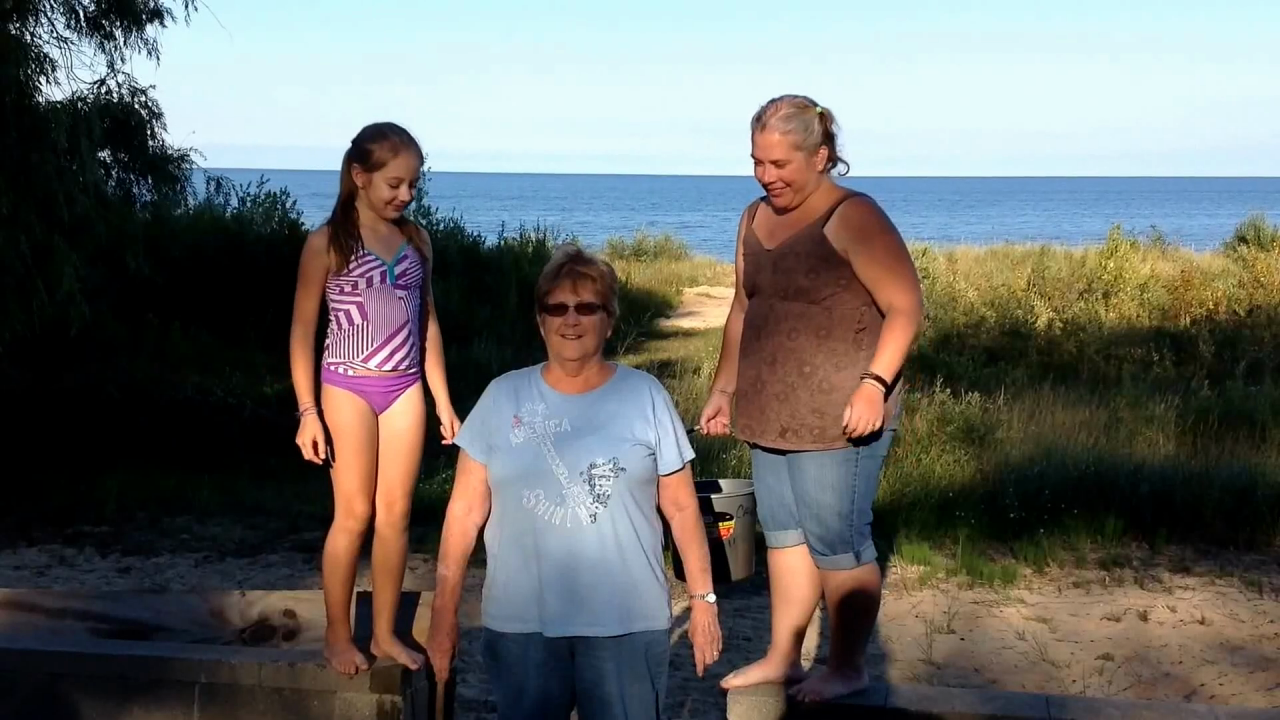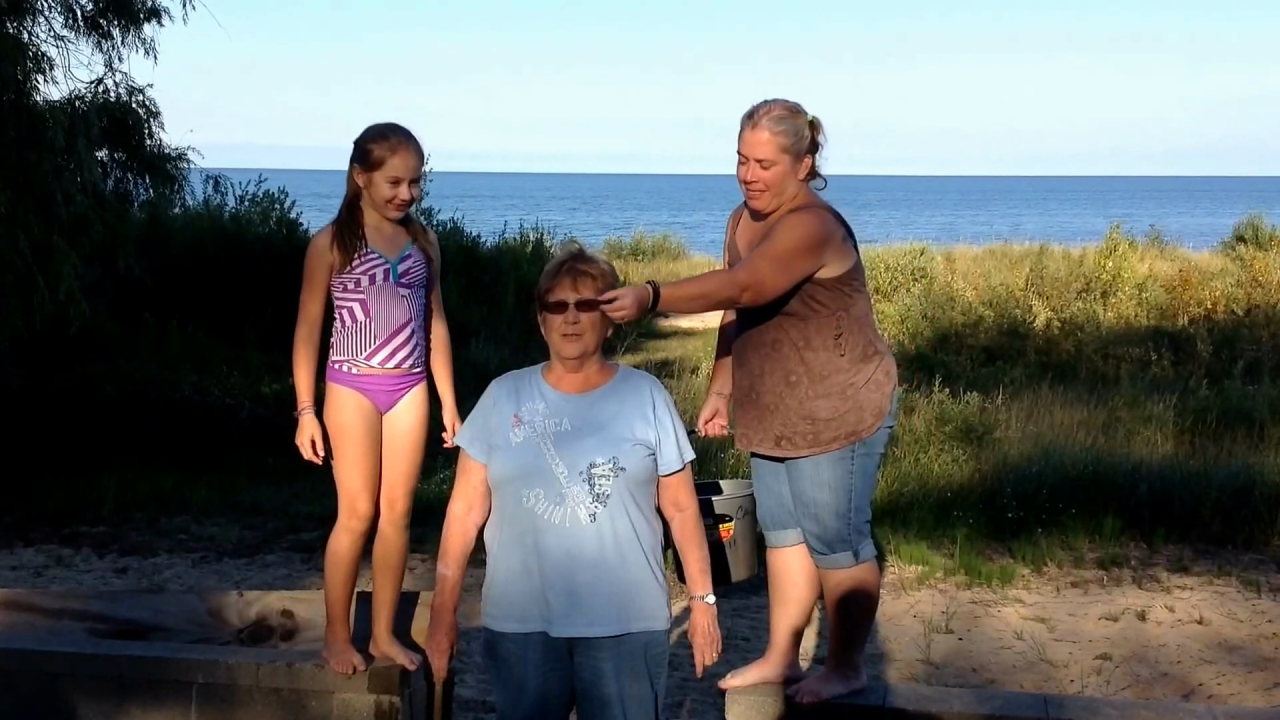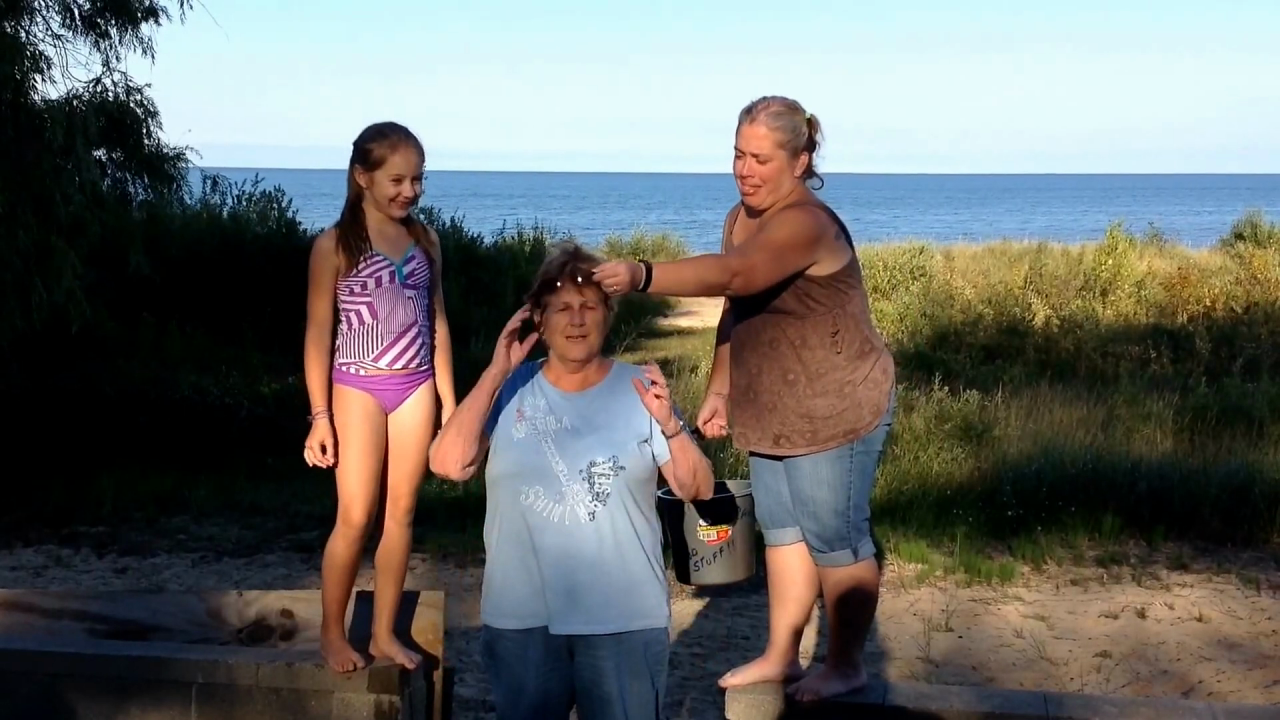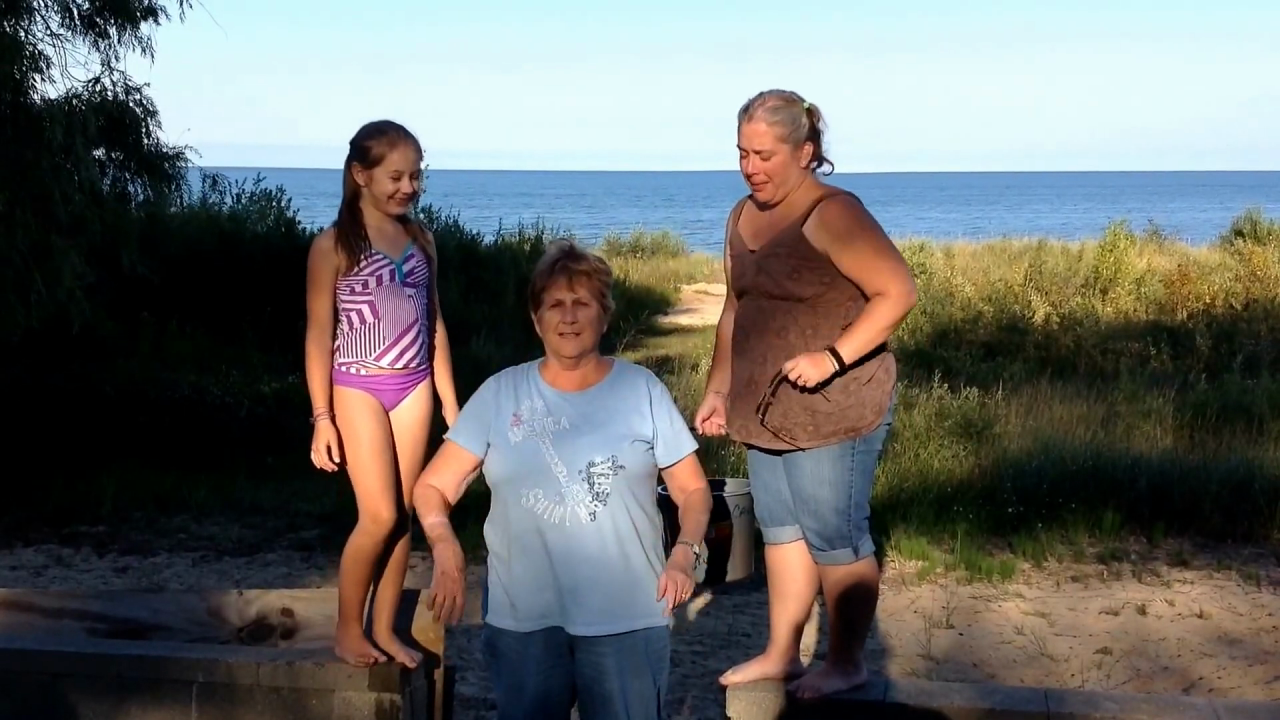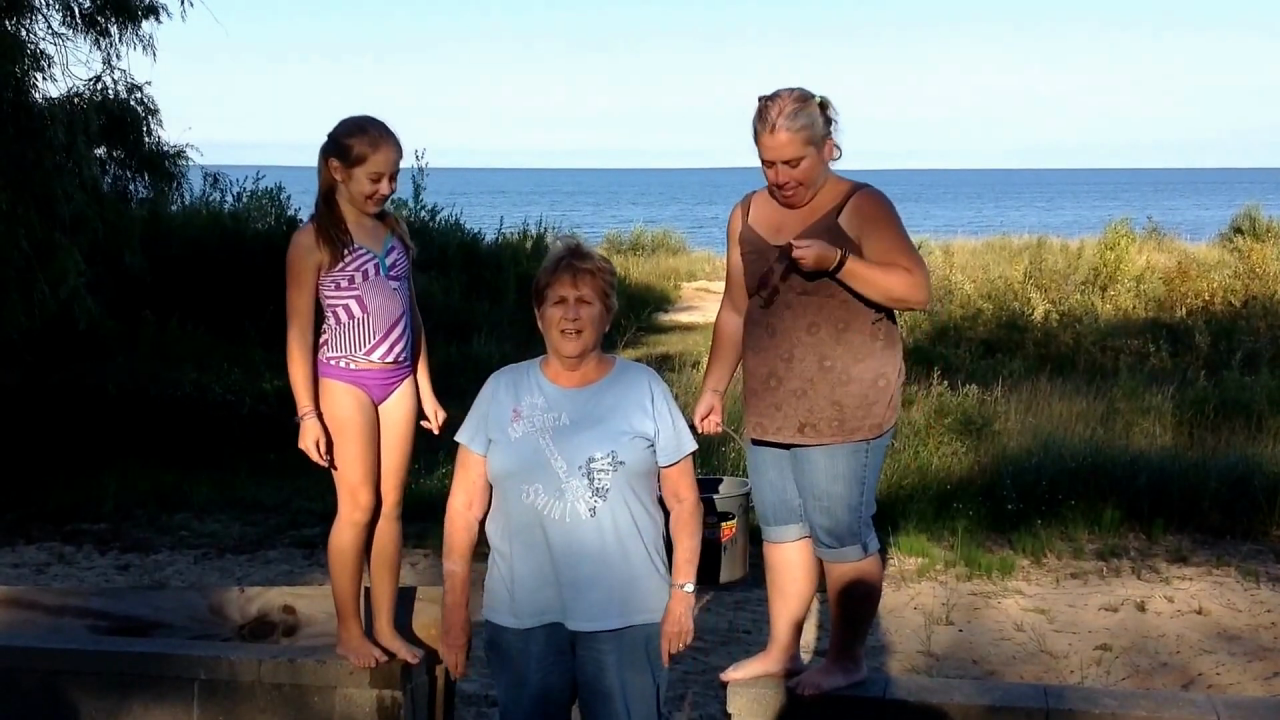
dt=1s
person 1, frame 1
left shoulder: (854, 217)
right shoulder: (755, 218)
left elbow: (904, 307)
left wrist: (875, 383)
right wrist: (723, 389)
left hip: (837, 414)
right hip: (772, 412)
left knee: (837, 541)
right knee: (783, 532)
left ankle: (848, 667)
right ankle: (781, 658)
person 1, frame 2
left shoulder: (813, 226)
right shoulder: (742, 220)
left elbow: (740, 287)
left wrist: (650, 298)
right wrist: (721, 390)
left hip: (837, 412)
right hip: (774, 412)
left knee: (835, 540)
right knee: (783, 532)
left ankle: (846, 666)
right ankle: (780, 656)
person 1, frame 3
left shoulder: (806, 223)
right shoulder: (741, 217)
left elbow: (730, 273)
left wrist: (640, 275)
right wrist: (719, 390)
left hip: (835, 410)
right hip: (774, 411)
left knee: (835, 539)
right knee: (782, 531)
left ankle: (846, 665)
right ankle: (780, 655)
person 1, frame 4
left shoulder: (835, 214)
right shoulder: (743, 217)
left elbow: (896, 292)
left wrist: (831, 355)
right wrist: (718, 389)
left hip: (836, 409)
right hip: (771, 410)
left knee: (836, 537)
right knee: (781, 529)
left ankle: (846, 662)
right ankle: (780, 654)
person 1, frame 5
left shoulder: (863, 207)
right shoulder: (747, 214)
left elbow: (916, 286)
right elbow: (735, 310)
left wrist: (836, 263)
right wrist: (713, 386)
left hip: (844, 408)
right hip: (772, 407)
left knee: (842, 535)
right knee: (782, 526)
left ankle: (847, 658)
right ankle: (781, 650)
person 2, frame 1
left shoulder: (416, 240)
right shoulder: (327, 242)
right elbow: (302, 329)
left wrist: (443, 400)
right wrist: (307, 411)
left hip: (404, 390)
right hip: (348, 389)
left knee: (396, 513)
right knee: (353, 514)
left ankle: (385, 633)
right ankle: (337, 635)
person 2, frame 2
left shoulder: (423, 241)
right shoulder: (332, 242)
left elbow: (436, 322)
right elbow: (308, 328)
left wrist: (449, 401)
right wrist: (305, 410)
left hip: (409, 389)
right hip: (353, 388)
left knee: (398, 512)
right knee: (356, 513)
left ankle: (383, 633)
right ankle: (336, 635)
person 2, frame 3
left shoulder: (425, 240)
right shoulder: (335, 244)
right elbow: (318, 333)
left wrist: (449, 400)
right wrist: (319, 415)
left hip: (415, 389)
right hip: (359, 389)
left knee: (401, 513)
right knee: (355, 517)
left ankle: (384, 633)
right ankle: (332, 631)
person 2, frame 4
left shoulder: (420, 239)
right shoulder: (334, 244)
right elbow: (318, 335)
left wrist: (450, 401)
right wrist: (321, 418)
left hip: (413, 388)
right hip: (358, 388)
left knee: (405, 513)
right knee: (380, 515)
left ankle: (385, 629)
right ankle: (348, 627)
person 2, frame 5
left shoulder: (395, 230)
right shoulder: (314, 239)
right elbow: (299, 332)
left wrist: (426, 389)
right wrist: (307, 414)
left hip: (398, 381)
right hip: (345, 382)
left knee: (391, 504)
right knee: (357, 505)
left ankle: (385, 626)
right ankle: (349, 630)
person 3, frame 1
left shoulder: (645, 396)
right shoulder: (502, 397)
left elbow: (680, 507)
right elbow: (465, 511)
left wrist: (702, 598)
right wrist: (444, 612)
left hip: (628, 623)
right hip: (520, 624)
person 3, frame 2
left shoulder: (646, 395)
right shoulder: (503, 396)
left elbow: (681, 507)
right elbow: (466, 509)
left wrist: (702, 599)
right wrist: (443, 610)
left hip: (626, 622)
right hip: (520, 622)
person 3, frame 3
left shoulder: (639, 388)
right shoulder: (511, 389)
left elbow: (699, 489)
right elbow: (448, 464)
left wrist: (672, 429)
right wrist: (496, 372)
left hip: (624, 617)
right hip: (521, 617)
person 3, frame 4
left shoulder: (642, 389)
right shoulder: (500, 393)
left elbow: (694, 489)
right elbow: (430, 488)
left wrist: (685, 549)
right wrist: (447, 552)
left hip: (626, 617)
right hip: (523, 617)
person 3, frame 5
left shoulder: (644, 388)
right shoulder: (501, 390)
left elbow: (683, 500)
right elbow: (465, 506)
left wrist: (681, 593)
right wrist: (455, 607)
left hip: (626, 613)
right hip: (522, 614)
